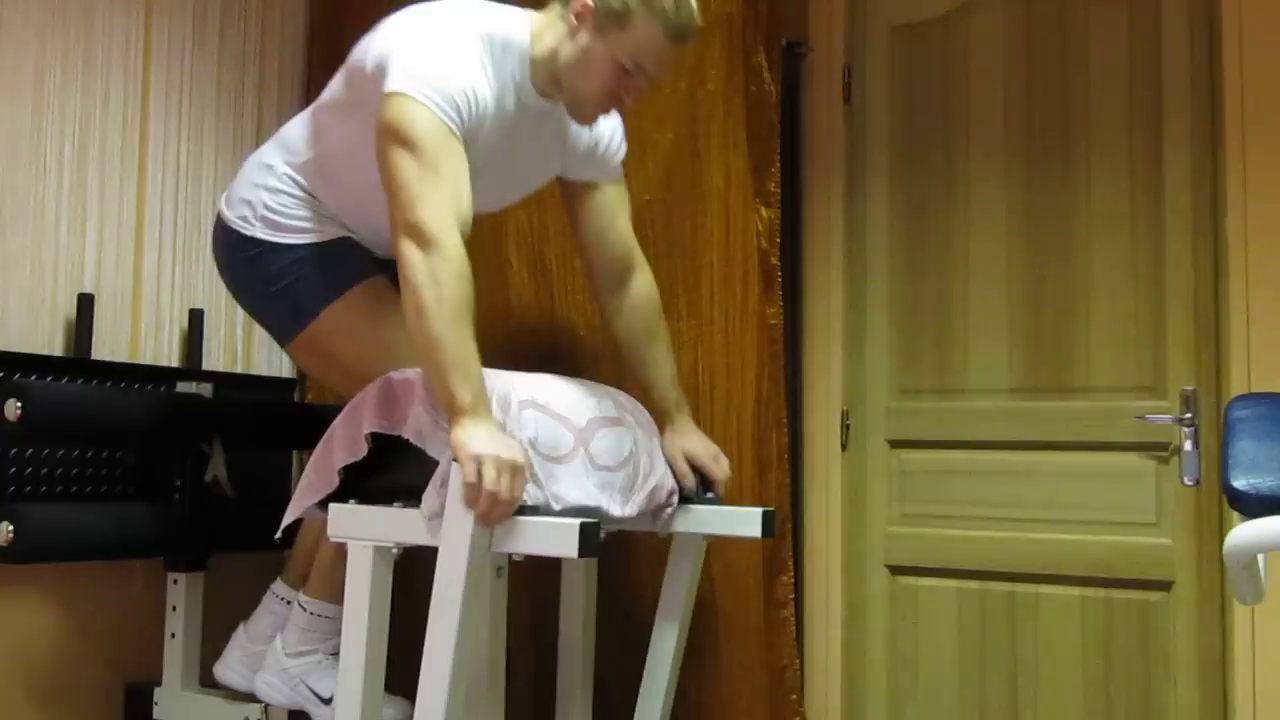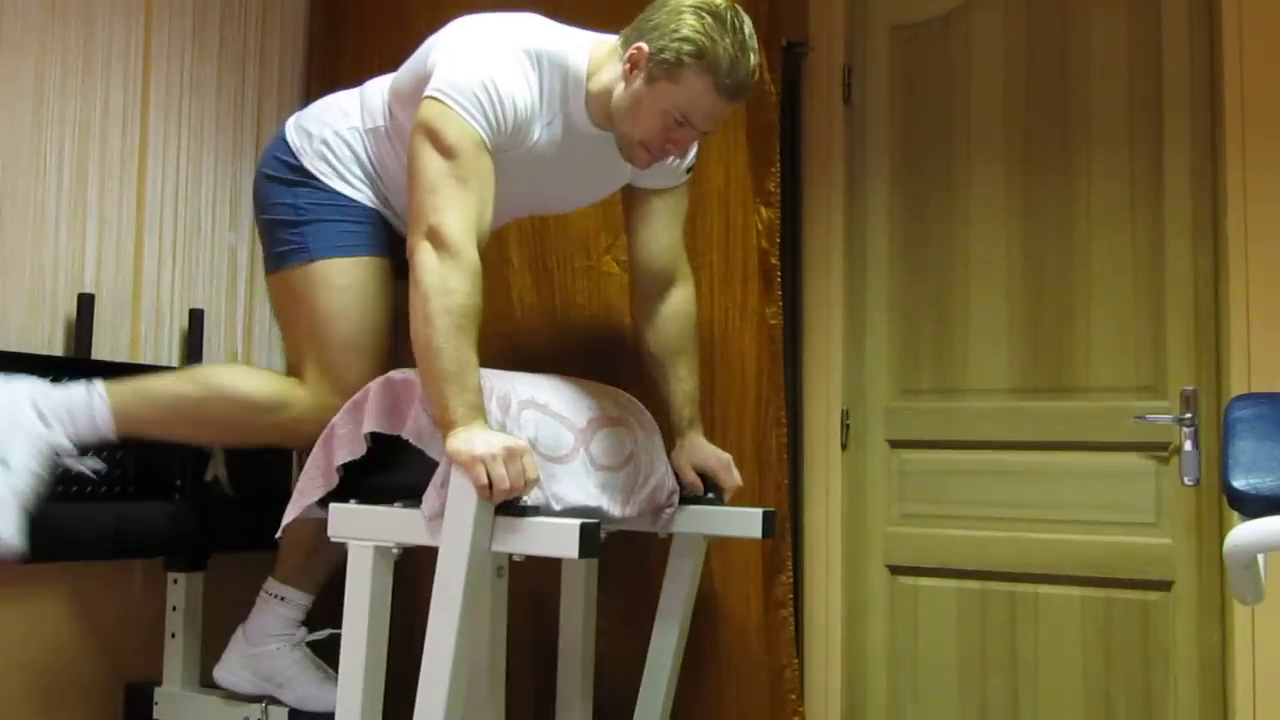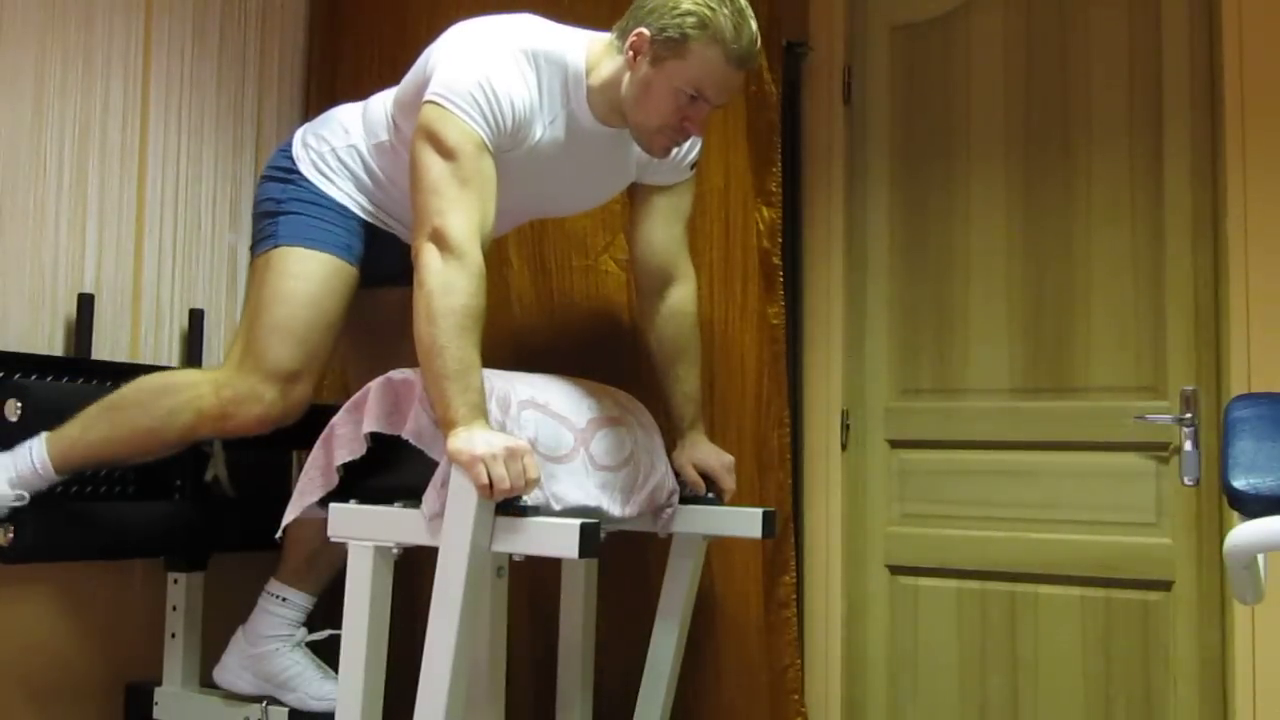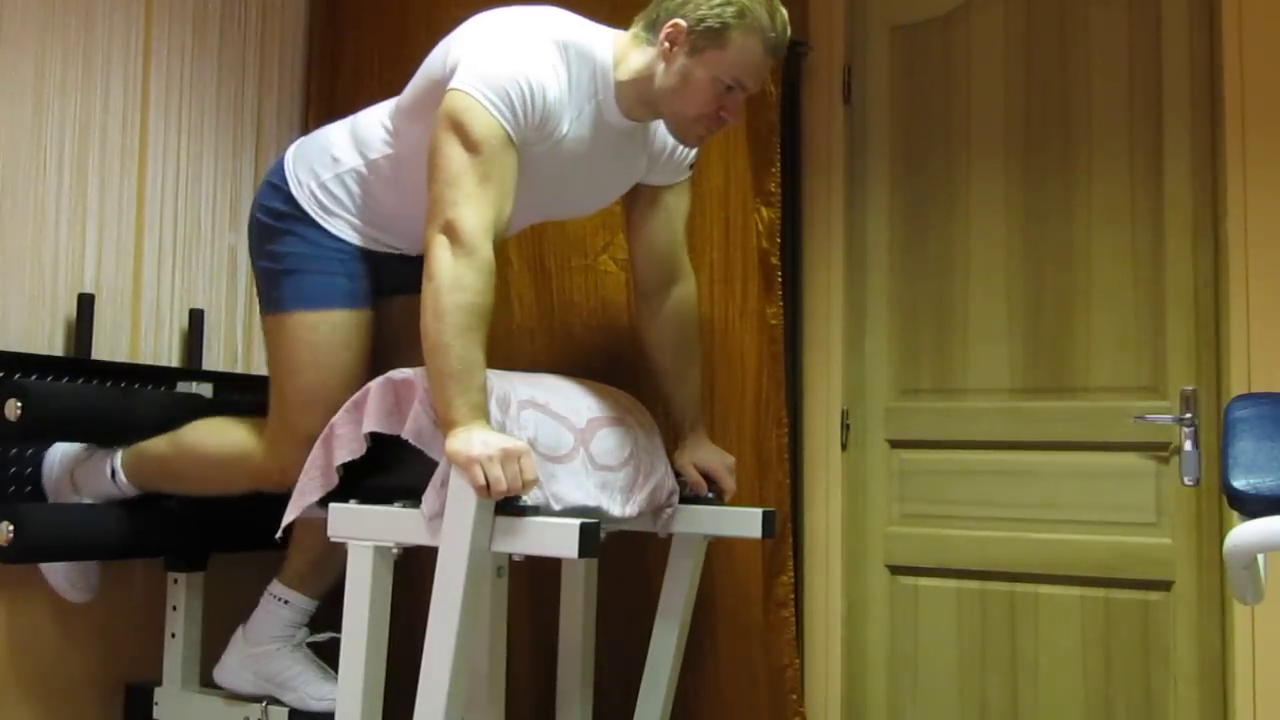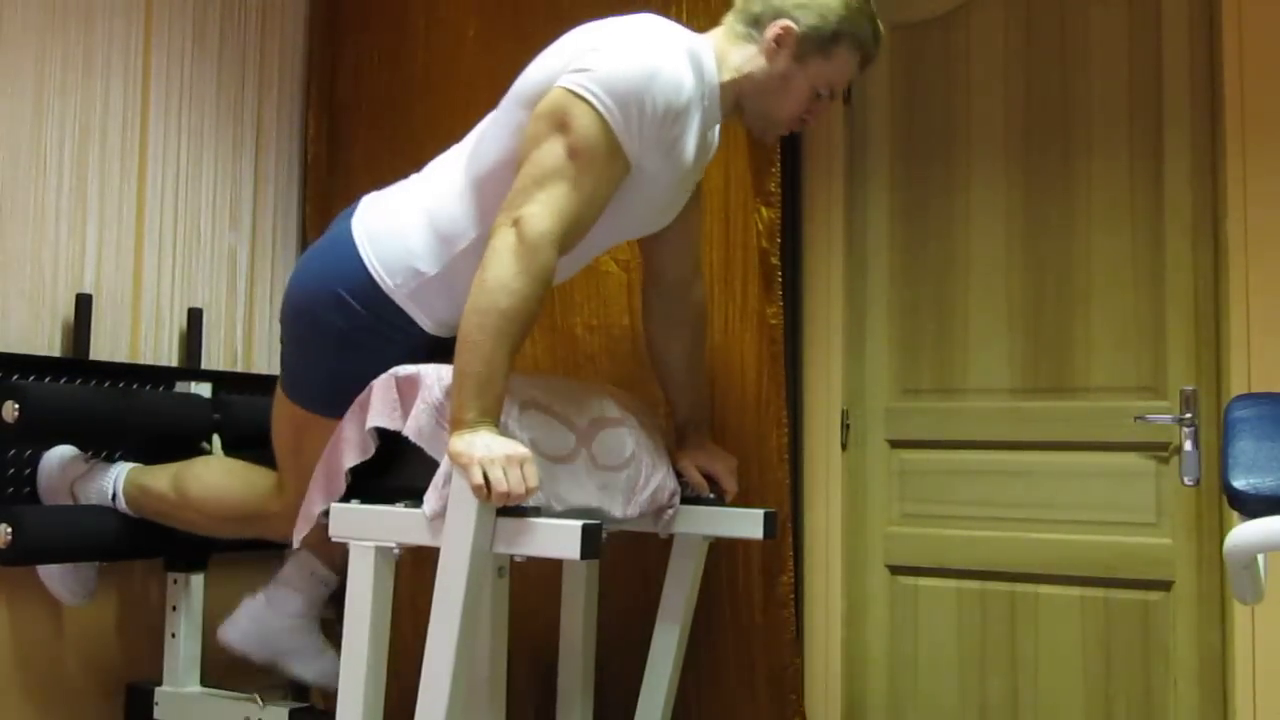
dt=0.7s
person 1, frame 1
left shoulder: (591, 125)
left elbow: (622, 275)
right elbow: (428, 240)
left wrist: (673, 421)
right wrist: (470, 418)
left hip: (356, 242)
right hip: (280, 231)
left ankle: (265, 641)
right ankle: (301, 652)
person 1, frame 2
left shoulder: (662, 135)
right shoulder: (494, 67)
left elbow: (665, 286)
right elbow: (444, 246)
left wrist: (687, 431)
right wrist: (463, 425)
left hip: (400, 214)
right hip: (327, 173)
right knee: (333, 401)
left ankle: (265, 643)
person 1, frame 3
left shoulder: (668, 138)
right shoulder: (494, 67)
left elbow: (668, 286)
right elbow: (448, 247)
left wrist: (689, 431)
right wrist: (466, 424)
left hip: (410, 236)
right hip: (332, 185)
right knee: (260, 395)
left ankle: (266, 642)
person 1, frame 4
left shoulder: (664, 141)
left elbow: (665, 287)
right elbow: (461, 240)
left wrist: (691, 433)
right wrist: (466, 423)
left hip: (404, 244)
right hip: (322, 210)
right knee: (306, 446)
left ankle: (267, 644)
right ankle: (91, 473)
person 1, frame 5
left shoulder: (700, 115)
right shoulder: (641, 68)
left elbow: (675, 290)
right elbow: (526, 238)
left wrist: (692, 434)
right wrist: (472, 428)
left hip: (426, 303)
right hip: (367, 289)
right knee: (305, 507)
left ankle: (282, 615)
right ankle: (92, 482)
